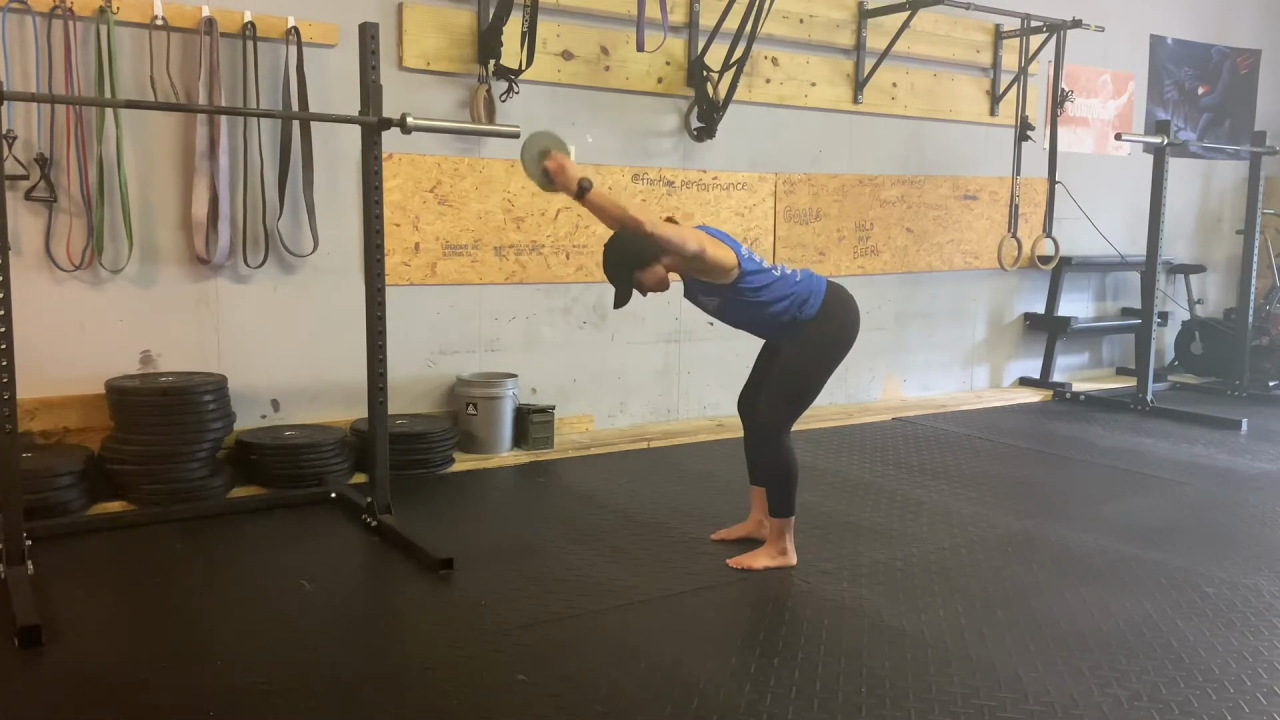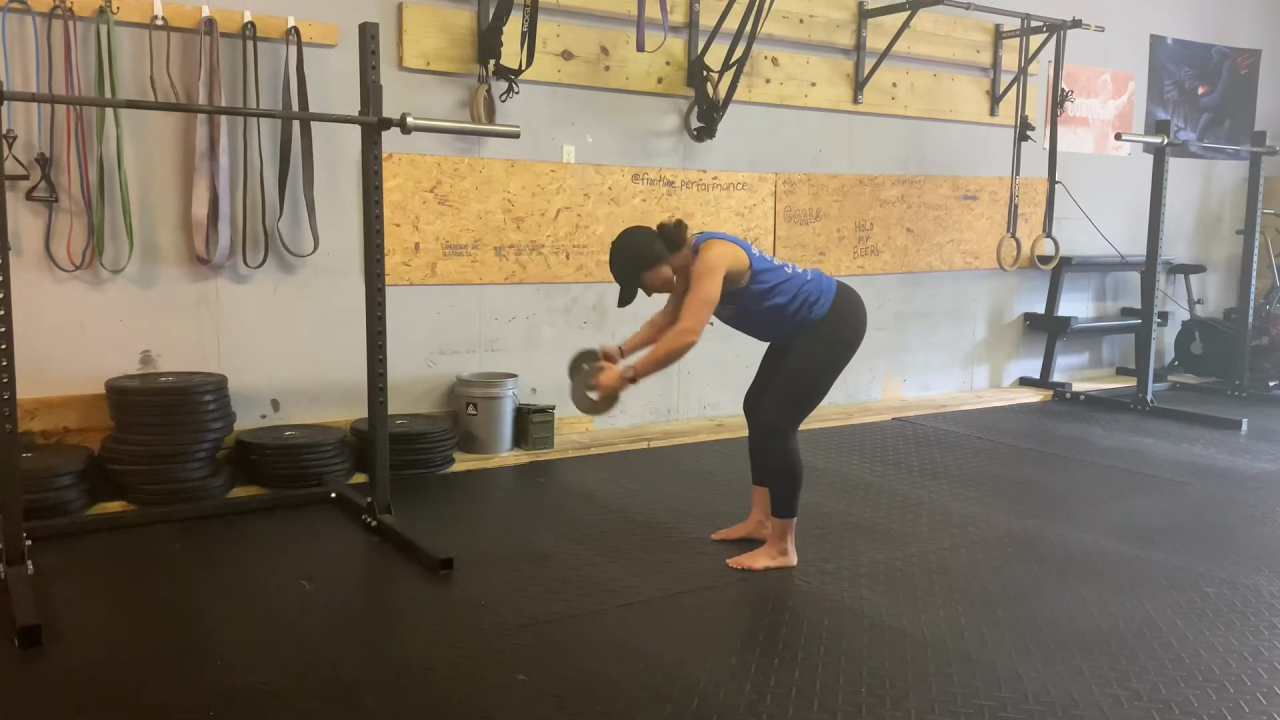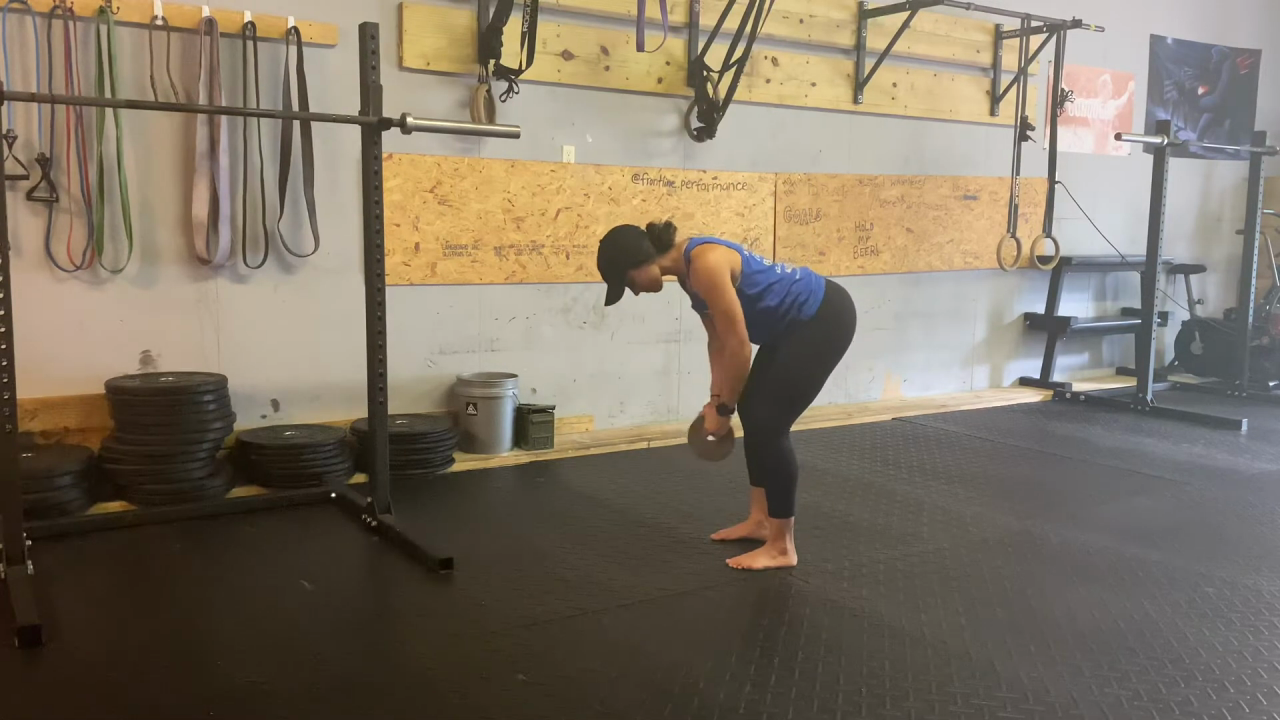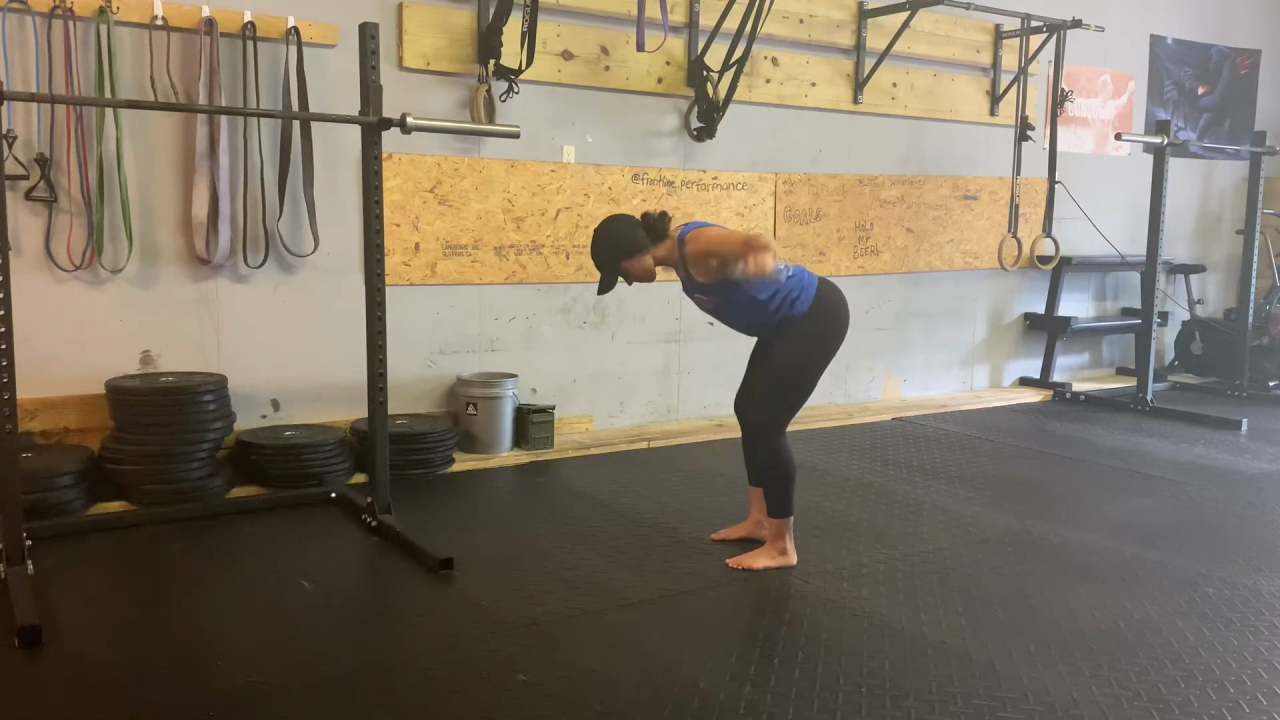
dt=0.5s
person 1, frame 1
left shoulder: (697, 254)
right shoulder: (684, 254)
left elbow: (643, 225)
right elbow: (631, 227)
left wrist: (578, 185)
right wrist: (578, 189)
left hip: (828, 317)
right hip: (798, 321)
left knee: (769, 421)
right knee: (753, 409)
left ankle: (780, 545)
right ankle: (760, 518)
person 1, frame 2
left shoulder: (710, 259)
right shoulder: (689, 260)
left elbow: (686, 335)
right elbow: (670, 318)
left wrist: (627, 375)
right wrist: (621, 352)
left hip: (836, 320)
right hip: (809, 322)
left knee: (776, 423)
right knee: (758, 409)
left ankle: (782, 546)
right ankle: (760, 519)
person 1, frame 3
left shoulder: (705, 264)
right shoulder: (686, 268)
left elbow: (739, 346)
right elbow: (719, 337)
left wrist: (723, 409)
right wrist: (717, 398)
left hip: (825, 318)
right hip: (798, 322)
left knee: (768, 424)
right knee: (752, 412)
left ankle: (781, 546)
right ankle: (759, 519)
person 1, frame 4
left shoulder: (697, 245)
right shoulder: (681, 248)
left elbow: (761, 243)
left wrist: (762, 260)
left hip: (816, 316)
right hip: (792, 318)
left knee: (765, 423)
right knee: (748, 410)
left ankle: (781, 546)
right ankle: (760, 520)
